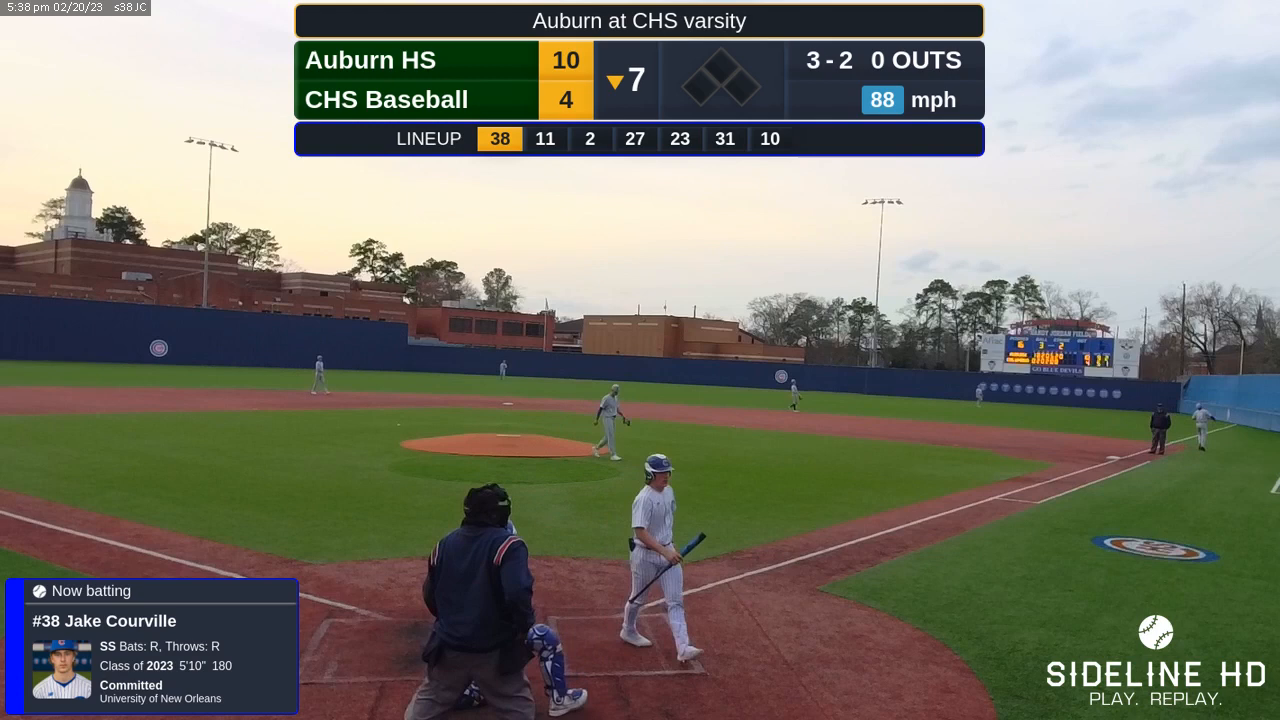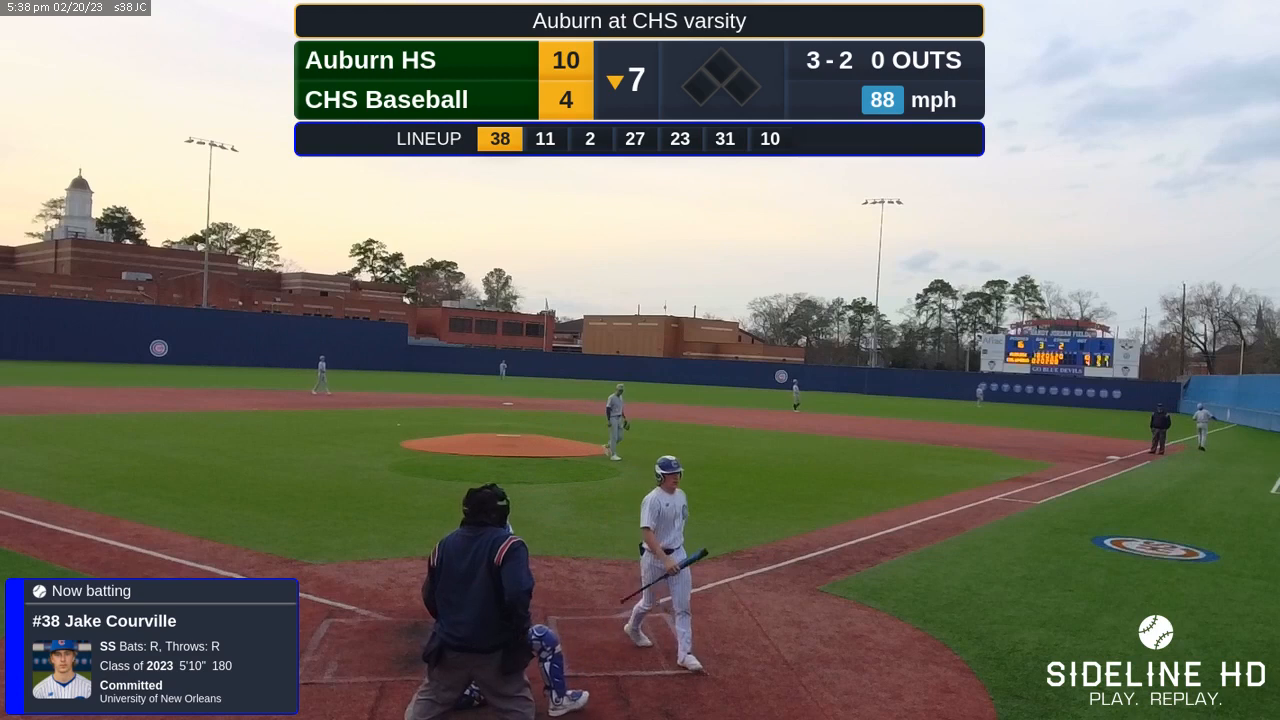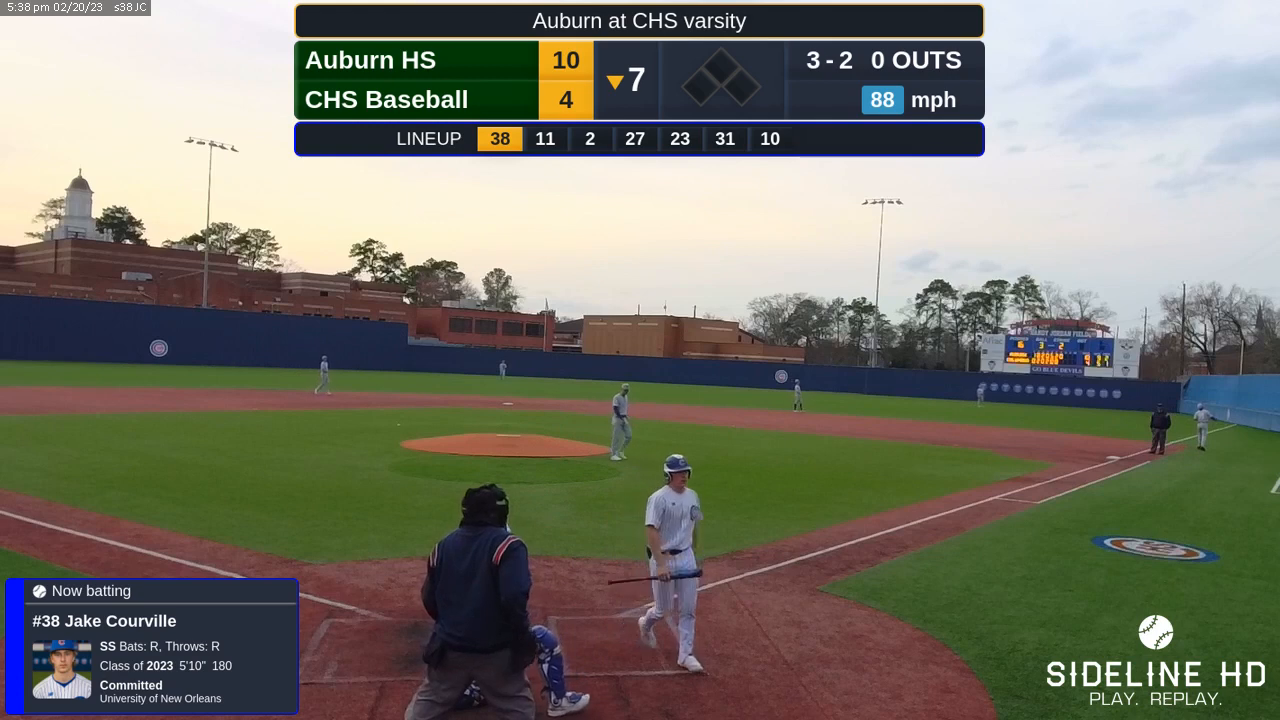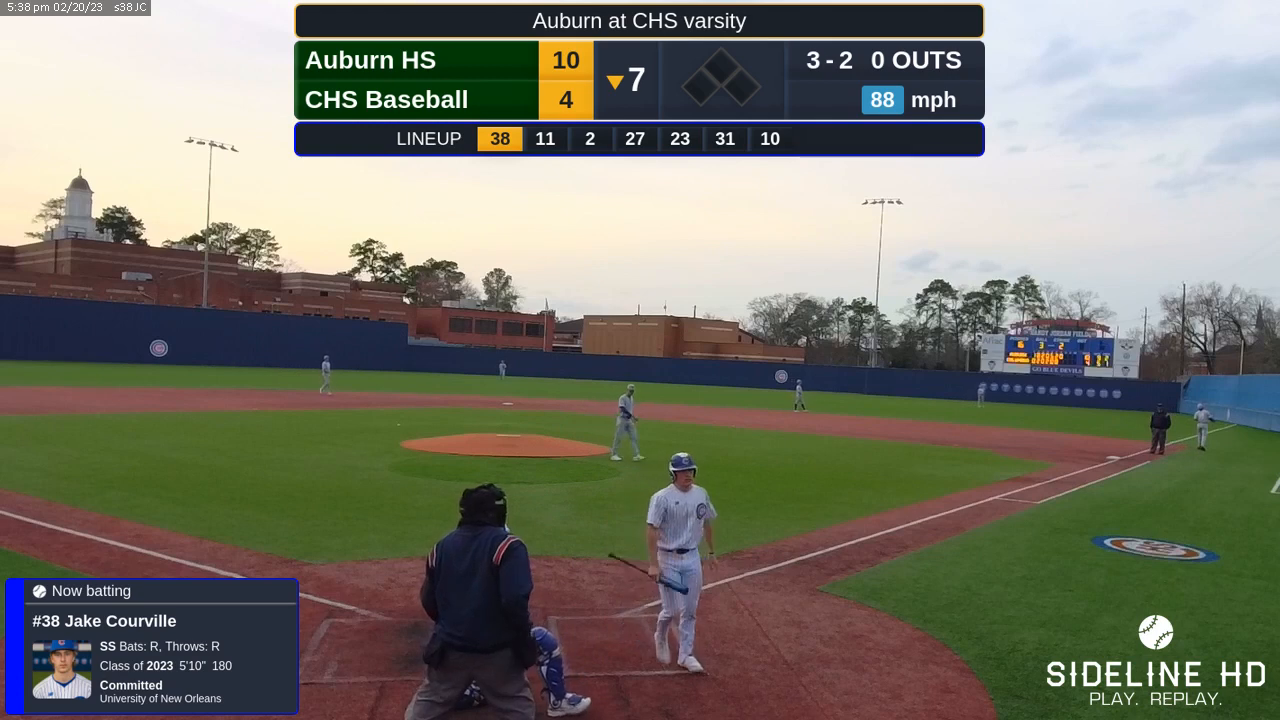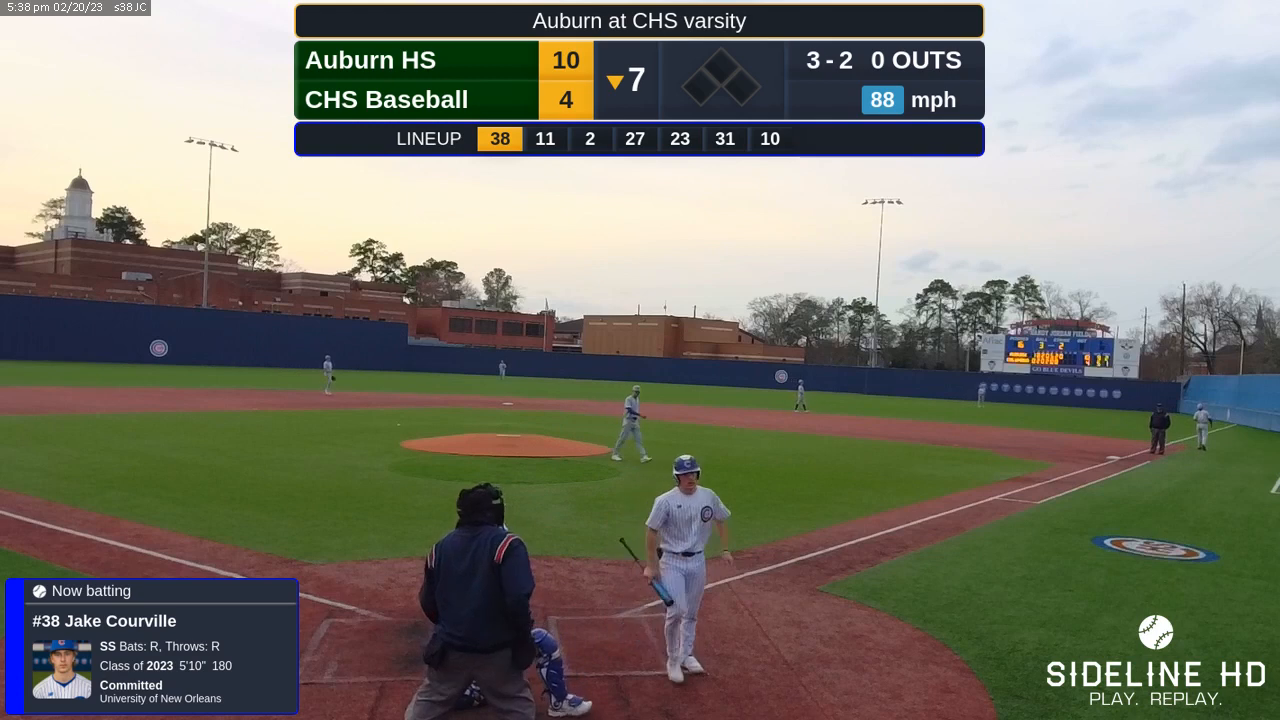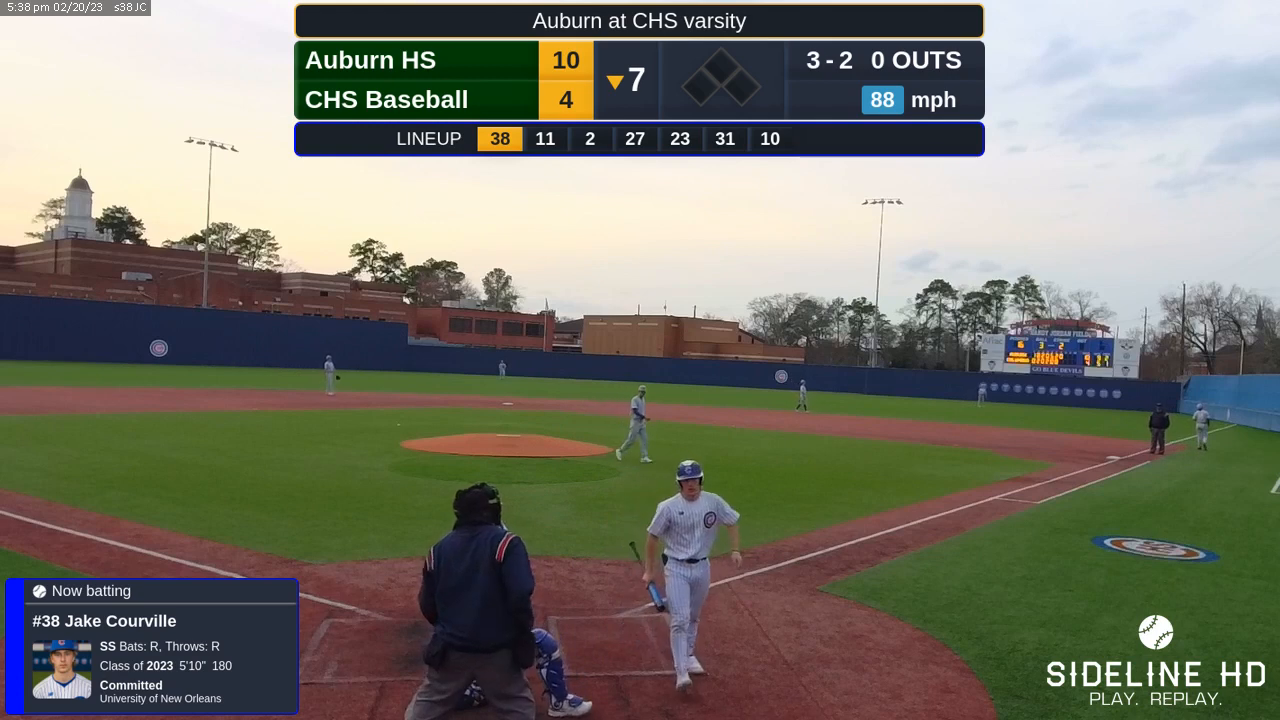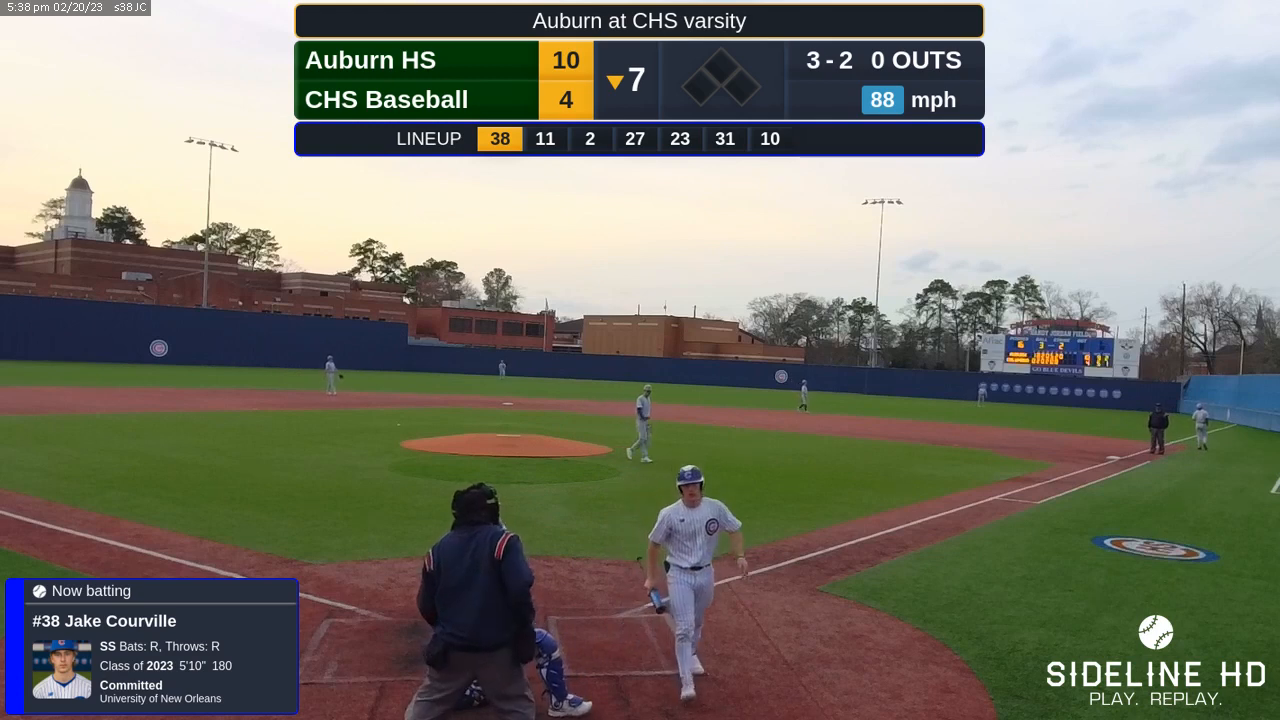
dt=0.1s
person 1, frame 1
left shoulder: (444, 544)
right shoulder: (507, 545)
left elbow: (430, 597)
right elbow: (517, 595)
right wrist: (523, 628)
left hip: (449, 646)
right hip: (494, 649)
person 1, frame 2
left shoulder: (444, 545)
right shoulder: (507, 545)
left elbow: (429, 598)
right elbow: (517, 596)
right wrist: (521, 632)
left hip: (449, 647)
right hip: (494, 649)
person 1, frame 3
left shoulder: (443, 546)
right shoulder: (506, 545)
left elbow: (429, 599)
right elbow: (513, 598)
right wrist: (522, 635)
left hip: (450, 647)
right hip: (495, 649)
person 1, frame 4
left shoulder: (442, 546)
right shoulder: (506, 545)
left elbow: (428, 600)
right elbow: (514, 600)
right wrist: (524, 636)
left hip: (450, 647)
right hip: (496, 649)
person 1, frame 5
left shoulder: (441, 547)
right shoulder: (506, 544)
left elbow: (427, 602)
right elbow: (517, 598)
right wrist: (524, 634)
left hip: (450, 647)
right hip: (496, 648)
person 1, frame 6
left shoulder: (439, 548)
right shoulder: (505, 543)
left elbow: (427, 604)
right elbow: (520, 595)
right wrist: (525, 631)
left hip: (451, 647)
right hip: (497, 648)
person 1, frame 7
left shoulder: (438, 549)
right shoulder: (503, 540)
left elbow: (426, 606)
right elbow: (520, 590)
right wrist: (525, 625)
left hip: (451, 648)
right hip: (498, 647)
person 2, frame 1
left shoulder: (669, 492)
right shoulder: (644, 499)
right elbow: (641, 532)
right wrist: (665, 552)
left hip: (668, 551)
right hip: (646, 553)
left knee: (676, 600)
right knee: (638, 597)
left ankle: (683, 646)
right ankle: (628, 631)
person 2, frame 2
left shoulder: (681, 495)
right shoulder: (653, 500)
right elbow: (647, 533)
right wrist: (665, 560)
left hip: (678, 555)
right hip: (655, 558)
left knee: (683, 607)
right knee: (649, 602)
left ankle: (685, 654)
right ankle: (633, 628)
person 2, frame 3
left shoulder: (692, 496)
right shoulder: (659, 499)
right elbow: (651, 532)
left wrist: (693, 552)
right wrist: (660, 564)
left hip: (686, 557)
right hip: (662, 559)
left knee: (688, 609)
right knee: (663, 610)
left ankle: (686, 654)
right ankle: (646, 623)
person 2, frame 4
left shoulder: (701, 494)
right shoulder: (662, 497)
left elbow: (707, 522)
right elbow: (651, 530)
left wrist: (710, 551)
right wrist: (653, 564)
left hip: (693, 557)
right hip: (668, 558)
left knee: (690, 610)
right knee: (672, 610)
left ankle: (685, 654)
right ankle: (661, 637)
person 2, frame 5
left shoulder: (708, 496)
right shoulder: (665, 500)
left elbow: (721, 519)
right elbow: (652, 531)
left wrist: (725, 548)
right wrist: (650, 565)
left hip: (697, 561)
right hip: (672, 562)
left knee: (691, 613)
right knee: (676, 612)
left ankle: (686, 655)
right ankle: (673, 659)
person 2, frame 6
left shoulder: (714, 501)
right shoulder: (668, 507)
left elbow: (732, 522)
right elbow: (653, 537)
left wrist: (735, 550)
right wrist: (648, 570)
left hip: (702, 567)
right hip: (676, 568)
left knee: (693, 618)
right knee: (679, 620)
left ankle: (688, 655)
right ankle: (681, 673)
person 2, frame 7
left shoulder: (715, 507)
right shoulder: (669, 514)
left elbow: (734, 530)
right elbow: (654, 544)
left wrist: (740, 557)
right wrist: (651, 577)
left hip: (705, 574)
right hip: (679, 576)
left knee: (696, 623)
right knee: (684, 629)
left ankle: (690, 654)
right ankle: (686, 683)
